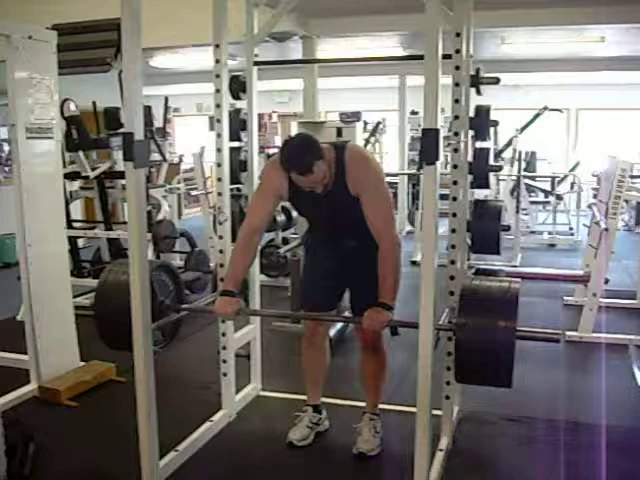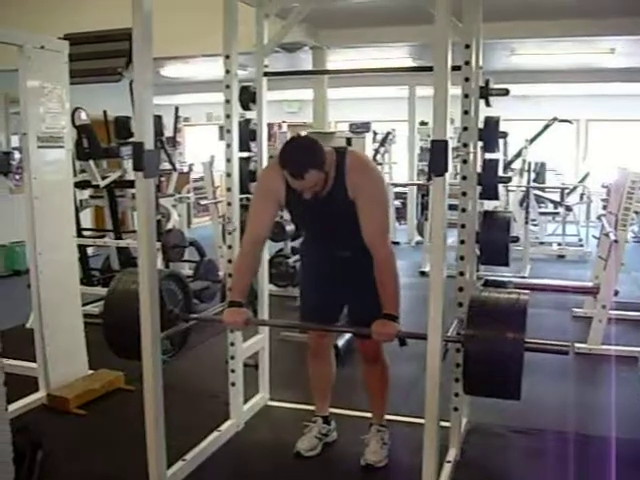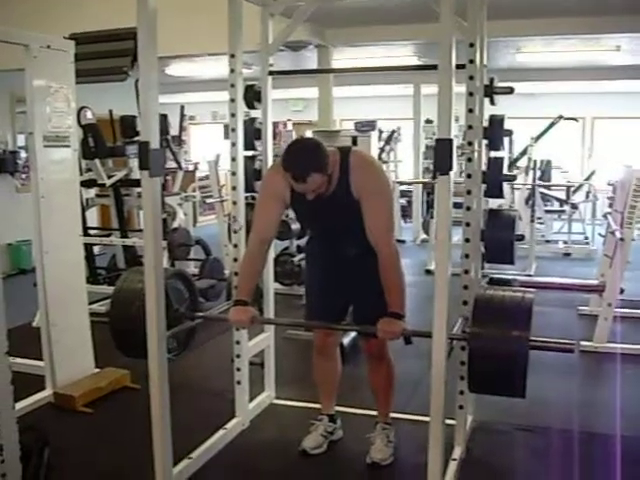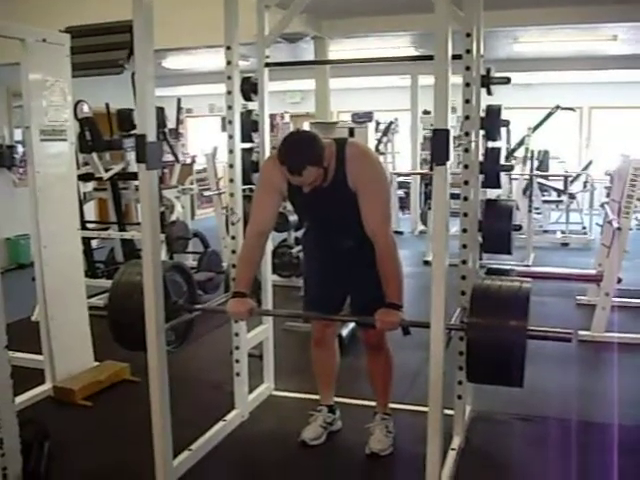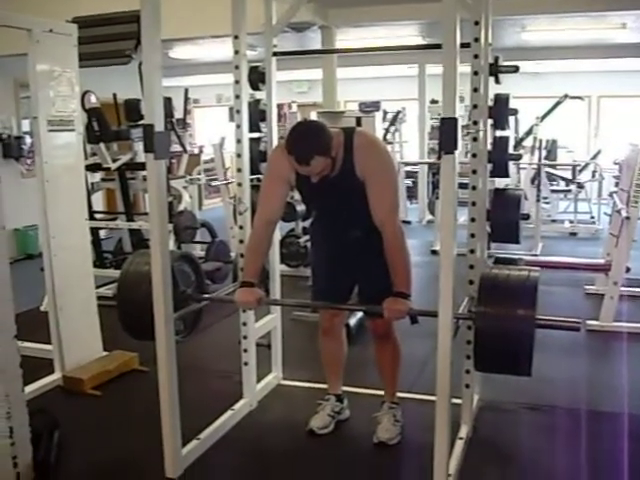
dt=1s
person 1, frame 1
left shoulder: (359, 166)
right shoulder: (276, 173)
left elbow: (387, 238)
right elbow: (251, 230)
left wrist: (385, 304)
right wrist: (229, 290)
left hip: (367, 248)
right hip: (323, 245)
left knee: (370, 334)
right knee: (313, 329)
left ankle: (371, 417)
right ankle: (314, 411)
person 1, frame 2
left shoulder: (360, 173)
right shoulder: (272, 179)
left elbow: (380, 247)
right elbow: (253, 240)
left wrist: (389, 315)
right wrist: (236, 302)
left hip: (364, 260)
right hip: (319, 257)
left knee: (370, 347)
right knee: (317, 342)
left ankle: (378, 429)
right ankle: (323, 423)
person 1, frame 3
left shoulder: (364, 172)
right shoulder: (276, 179)
left elbow: (385, 245)
right elbow: (259, 240)
left wrist: (395, 313)
right wrist: (242, 300)
left hip: (368, 258)
right hip: (324, 256)
left knee: (375, 345)
right knee: (323, 340)
left ankle: (383, 427)
right ankle: (328, 420)
person 1, frame 4
left shoulder: (360, 162)
right shoulder: (273, 170)
left elbow: (382, 236)
right elbow: (257, 231)
left wrist: (393, 304)
right wrist: (240, 292)
left hip: (366, 249)
right hip: (321, 247)
left knee: (374, 336)
right knee: (321, 331)
left ankle: (382, 418)
right ankle: (327, 411)
person 1, frame 5
left shoulder: (368, 152)
right shoulder: (281, 160)
left elbow: (389, 225)
right elbow: (264, 220)
left wrist: (401, 292)
right wrist: (248, 282)
left hip: (374, 238)
right hip: (329, 236)
left knee: (381, 324)
right knee: (329, 320)
left ankle: (390, 406)
right ankle: (335, 400)
